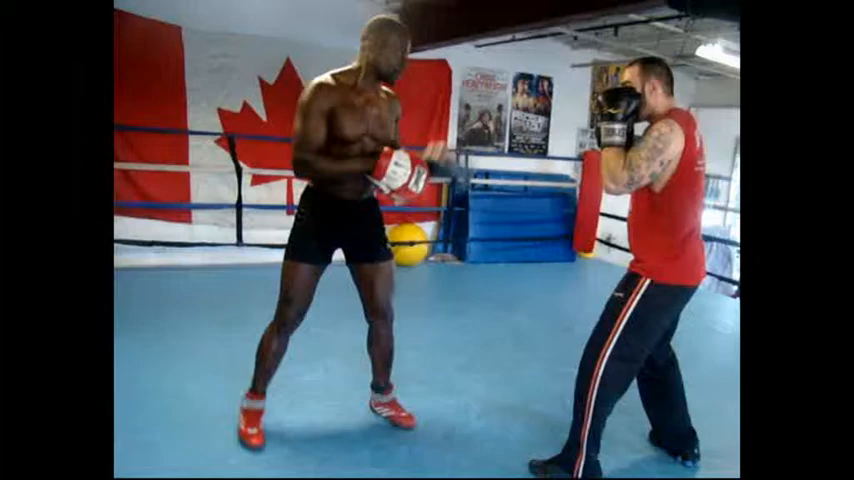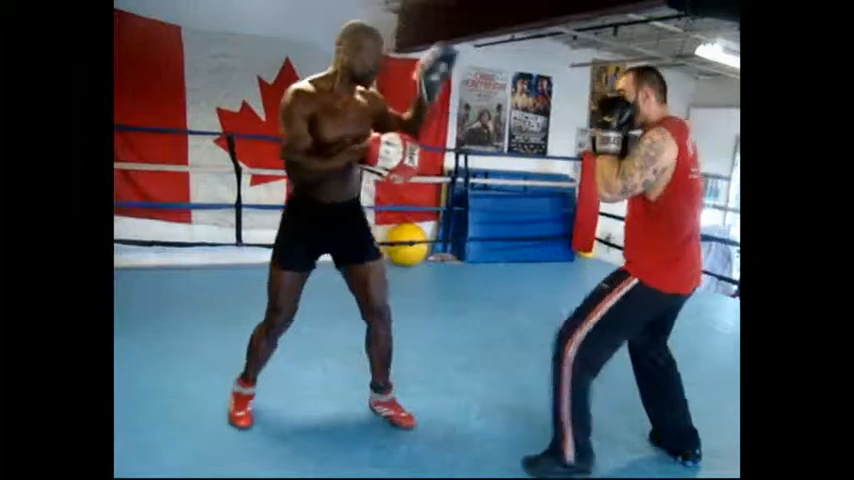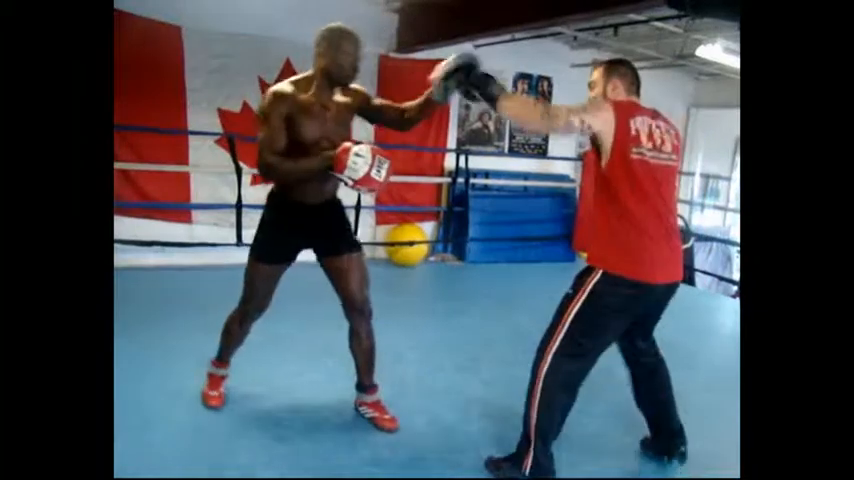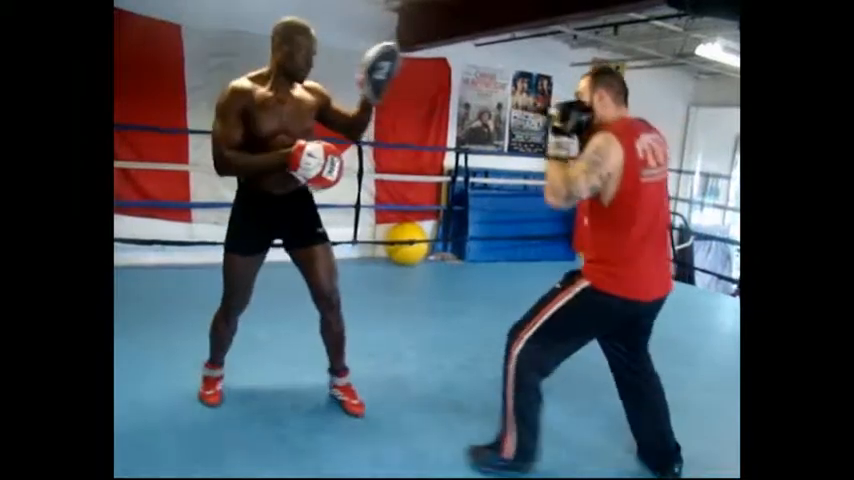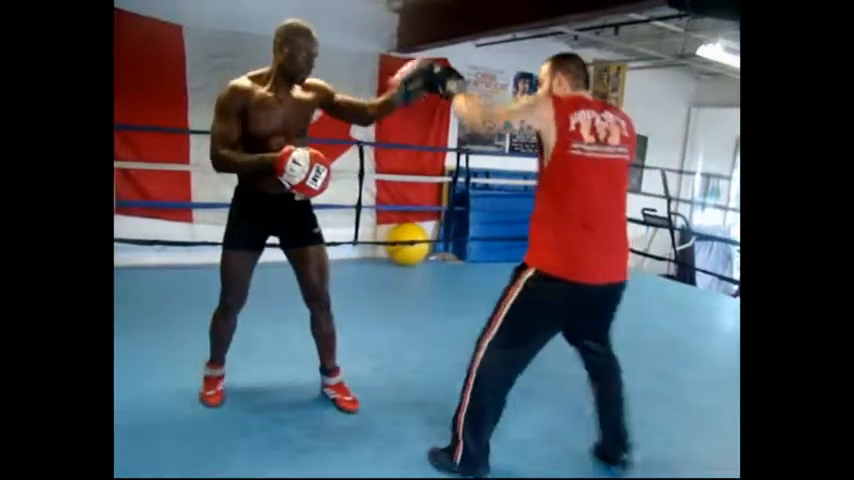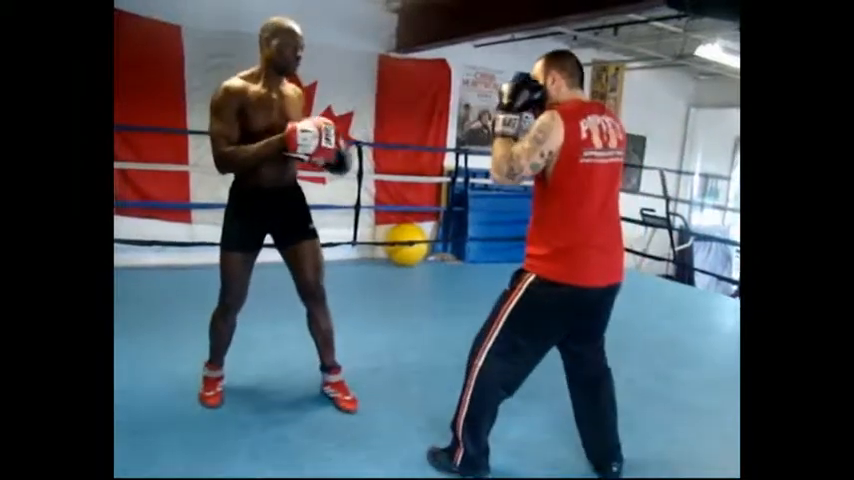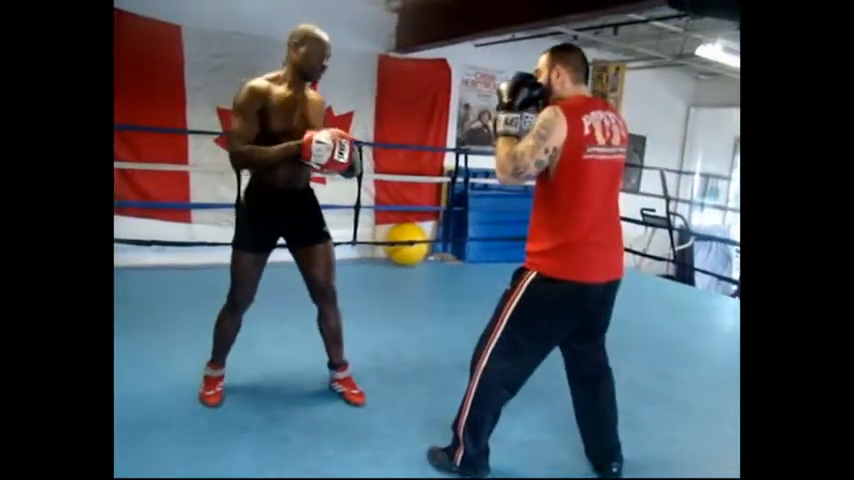
dt=0.3s
person 1, frame 1
left shoulder: (667, 130)
right shoulder: (682, 125)
left elbow: (617, 182)
right elbow: (640, 177)
left wrist: (612, 126)
right wrist: (617, 126)
left hip: (661, 272)
right hip: (679, 268)
left knee: (603, 361)
right knee: (654, 354)
right ankle: (680, 441)
person 1, frame 2
left shoulder: (660, 138)
right shoulder: (675, 132)
left elbow: (611, 190)
right elbow: (637, 182)
left wrist: (607, 134)
right wrist: (615, 135)
left hip: (652, 275)
right hip: (677, 272)
left knee: (575, 346)
right knee: (650, 351)
right ankle: (682, 441)
person 1, frame 3
left shoulder: (606, 113)
right shoulder: (669, 129)
left elbow: (540, 117)
left wrist: (489, 88)
left hip: (619, 270)
right hip: (666, 270)
left knee: (558, 361)
right knee: (641, 349)
right ankle: (669, 441)
person 1, frame 4
left shoulder: (608, 141)
right shoulder: (651, 137)
left elbow: (559, 196)
left wrist: (560, 140)
right wrist: (581, 143)
left hip: (609, 282)
right hip: (653, 282)
left knee: (524, 347)
right knee: (633, 363)
person 1, frame 5
left shoulder: (552, 110)
right shoulder: (623, 123)
left elbow: (480, 116)
left wrist: (452, 88)
left hip: (557, 269)
right hip: (611, 271)
left knee: (494, 355)
right knee: (599, 354)
person 1, frame 6
left shoulder: (556, 121)
right shoulder: (611, 124)
left elbow: (505, 172)
left wrist: (508, 115)
left hip: (556, 273)
right hip: (605, 273)
left knee: (492, 358)
right knee: (589, 363)
person 1, frame 7
left shoulder: (559, 116)
right shoulder: (614, 120)
left elbow: (510, 171)
left wrist: (509, 114)
left hip: (558, 271)
right hip: (605, 271)
left knee: (498, 360)
right knee: (590, 363)
person 2, frame 1
left shoulder: (390, 102)
right shoulder: (324, 92)
right elbow: (303, 163)
left wrist: (424, 159)
right wrist: (367, 164)
left hip: (366, 213)
right hip: (321, 211)
left knee: (382, 315)
right knee: (288, 318)
left ankle: (382, 396)
right ankle: (254, 403)
person 2, frame 2
left shoulder: (370, 101)
right shoulder: (303, 97)
left elbow: (406, 132)
right elbow: (296, 167)
left wrist: (424, 96)
right wrist: (358, 154)
left hip: (349, 215)
right hip: (305, 215)
left knee: (379, 314)
right knee: (278, 320)
left ankle: (381, 394)
right ankle: (244, 389)
person 2, frame 3
left shoulder: (352, 97)
right shoulder: (281, 98)
left elbow: (404, 118)
right elbow: (269, 167)
left wrist: (435, 94)
right wrist: (328, 160)
left hip: (329, 213)
right hip: (285, 214)
left knee: (360, 310)
right knee: (251, 308)
left ankle: (368, 395)
right ankle: (219, 368)
person 2, frame 4
left shoulder: (314, 94)
right shoulder: (240, 94)
left elbow: (353, 130)
right elbow: (223, 161)
left wrist: (369, 97)
right wrist: (284, 157)
left hip: (298, 204)
right hip: (253, 206)
left knee: (328, 298)
right knee: (234, 303)
left ankle: (340, 378)
right ankle: (214, 371)
person 2, frame 5
left shoulder: (317, 93)
right shoulder: (240, 93)
left elbow: (370, 112)
right elbow: (220, 156)
left wrist: (398, 94)
right wrist: (270, 160)
left hip: (295, 204)
right hip: (251, 205)
left knee: (320, 298)
right knee: (231, 301)
left ankle: (331, 377)
right ankle: (214, 372)
person 2, frame 6
left shoulder: (295, 93)
right shoulder: (234, 92)
right elbow: (223, 159)
left wrist: (318, 148)
right wrist: (281, 141)
left hip: (290, 199)
right hip: (247, 202)
left knee: (315, 293)
right knee: (231, 301)
left ankle: (331, 375)
right ankle: (214, 372)
person 2, frame 7
left shoulder: (316, 99)
right shoulder: (257, 93)
right elbow: (239, 155)
left wrist: (338, 157)
right wrist: (297, 148)
left hip: (302, 202)
right hip: (261, 202)
left knee: (326, 293)
right knee: (239, 300)
left ankle: (339, 372)
right ankle: (214, 371)
